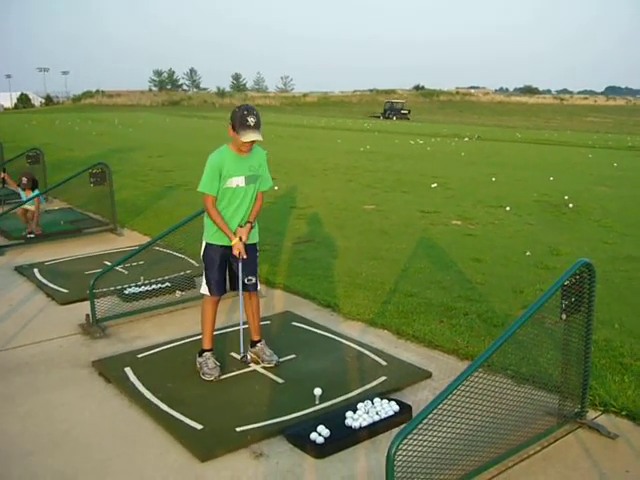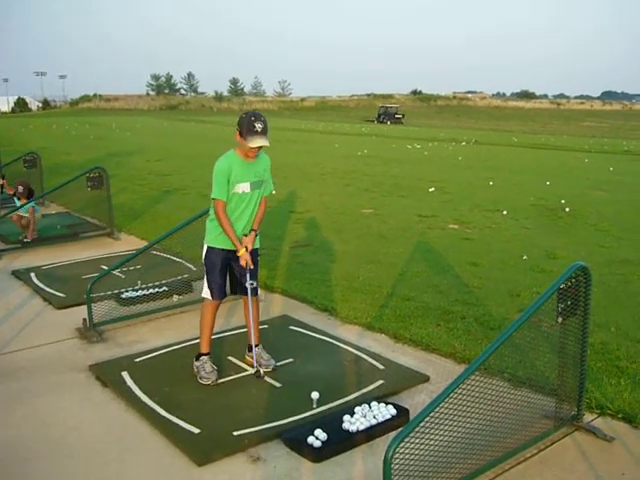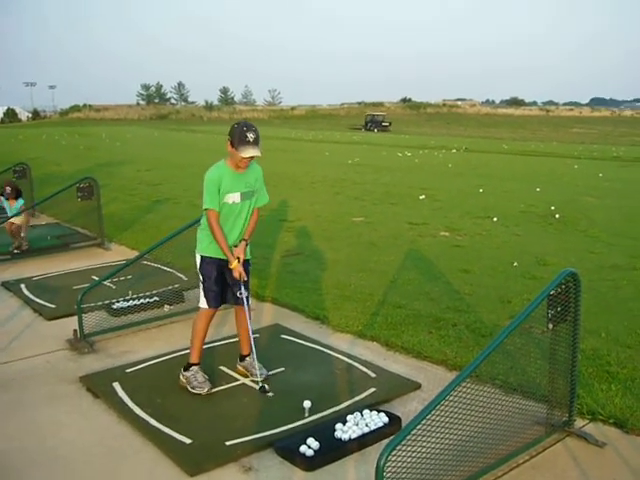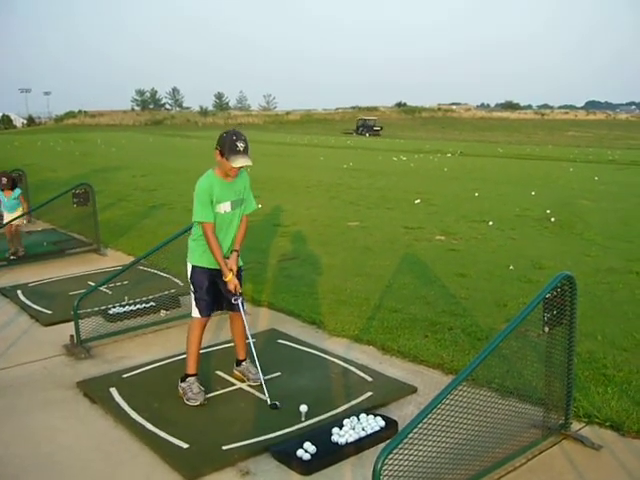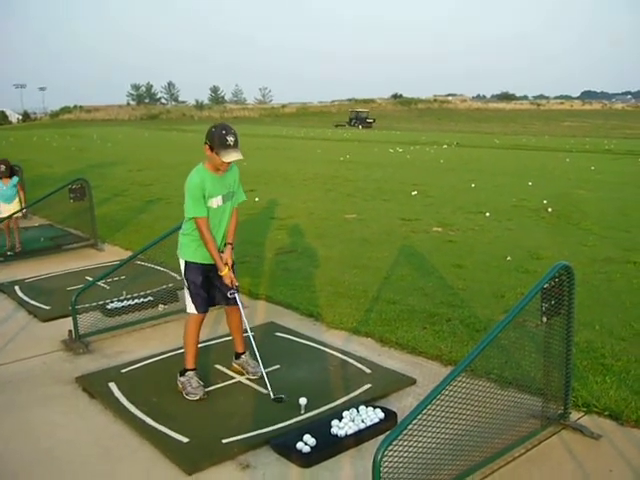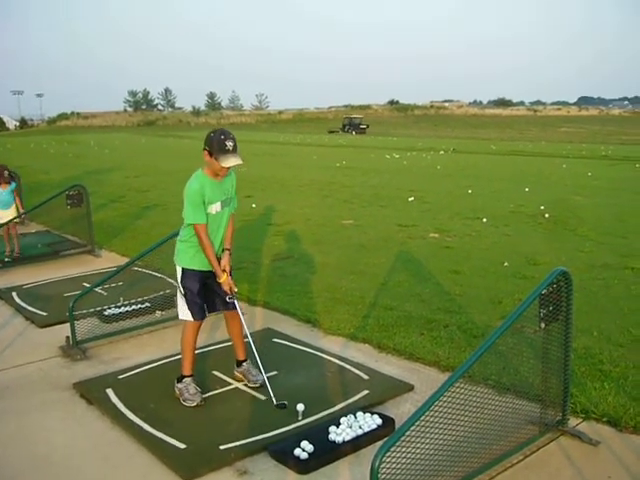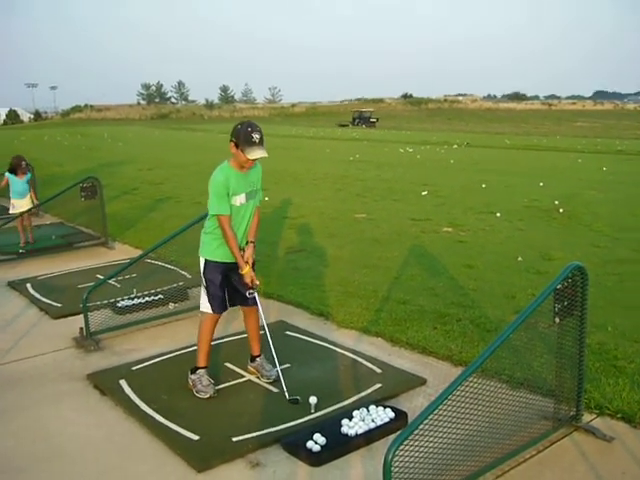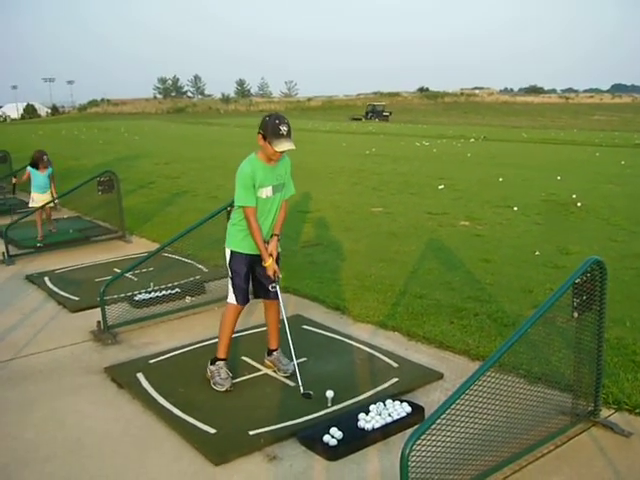
dt=0.2s
person 1, frame 1
left shoulder: (260, 156)
right shoulder: (217, 159)
left elbow: (260, 195)
right elbow: (209, 205)
left wrist: (248, 226)
right wrist: (232, 238)
left hip: (248, 238)
right hip: (217, 239)
left knee: (251, 291)
right knee: (213, 294)
left ankle: (256, 344)
right ankle: (205, 353)
person 1, frame 2
left shoulder: (264, 161)
right shoulder: (224, 165)
right elbow: (220, 211)
left wrist: (253, 233)
right wrist: (238, 248)
left hip: (249, 242)
right hip: (220, 243)
left knee: (252, 295)
right knee: (213, 298)
left ankle: (254, 349)
right ankle: (203, 357)
person 1, frame 3
left shoulder: (256, 172)
right shoulder: (215, 175)
left elbow: (255, 210)
right elbow: (213, 221)
left wrist: (243, 244)
right wrist: (231, 260)
left hip: (239, 250)
right hip: (211, 252)
left knee: (242, 304)
right knee: (209, 307)
left ankle: (245, 358)
right ankle: (192, 368)
person 1, frame 4
left shoulder: (244, 178)
right shoulder: (205, 185)
right elbow: (209, 233)
left wrist: (235, 254)
right wrist: (226, 273)
left hip: (230, 258)
right hip: (203, 261)
left knee: (236, 310)
right knee: (201, 316)
left ankle: (241, 363)
right ankle: (189, 379)
person 1, frame 5
left shoulder: (233, 171)
right shoulder: (196, 180)
right elbow: (203, 228)
left wrist: (228, 248)
right wrist: (221, 267)
left hip: (221, 252)
right hip: (195, 255)
left knee: (232, 303)
right knee: (198, 312)
left ankle: (240, 356)
right ankle: (188, 373)
person 1, frame 6
left shoulder: (230, 177)
right shoulder: (195, 187)
right elbow: (201, 235)
left wrist: (227, 255)
right wrist: (220, 274)
left hip: (218, 258)
right hip: (193, 262)
left knee: (231, 310)
right knee: (194, 319)
left ankle: (242, 364)
right ankle: (185, 380)
person 1, frame 7
left shoulder: (256, 170)
right shoulder: (220, 178)
right elbow: (225, 226)
left wrist: (250, 247)
right wrist: (242, 265)
left hip: (243, 251)
right hip: (217, 254)
left knee: (251, 305)
right knee: (213, 311)
left ankle: (256, 359)
right ankle: (199, 371)
person 1, frame 8
left shoulder: (285, 163)
right shoulder: (247, 170)
right elbow: (251, 218)
left wrist: (275, 239)
right wrist: (266, 257)
left hip: (268, 244)
right hip: (242, 246)
left knee: (273, 298)
right knee: (237, 302)
left ankle: (273, 353)
right ankle: (218, 363)
